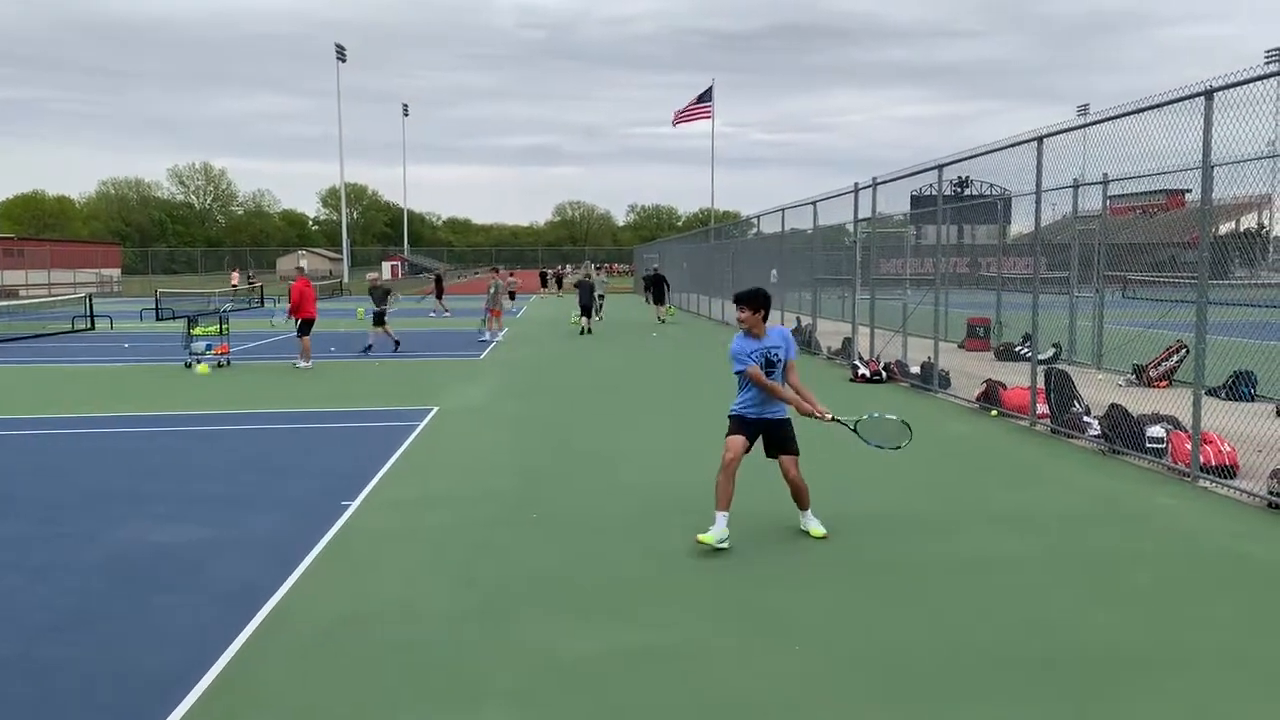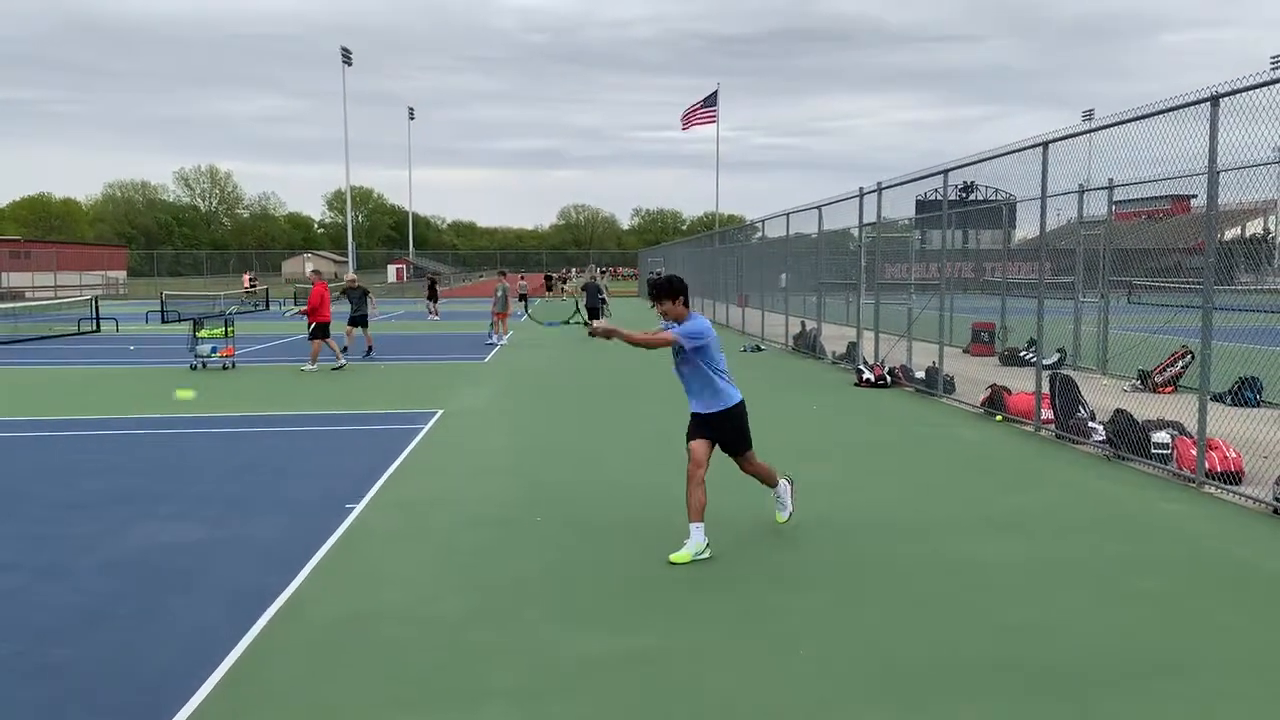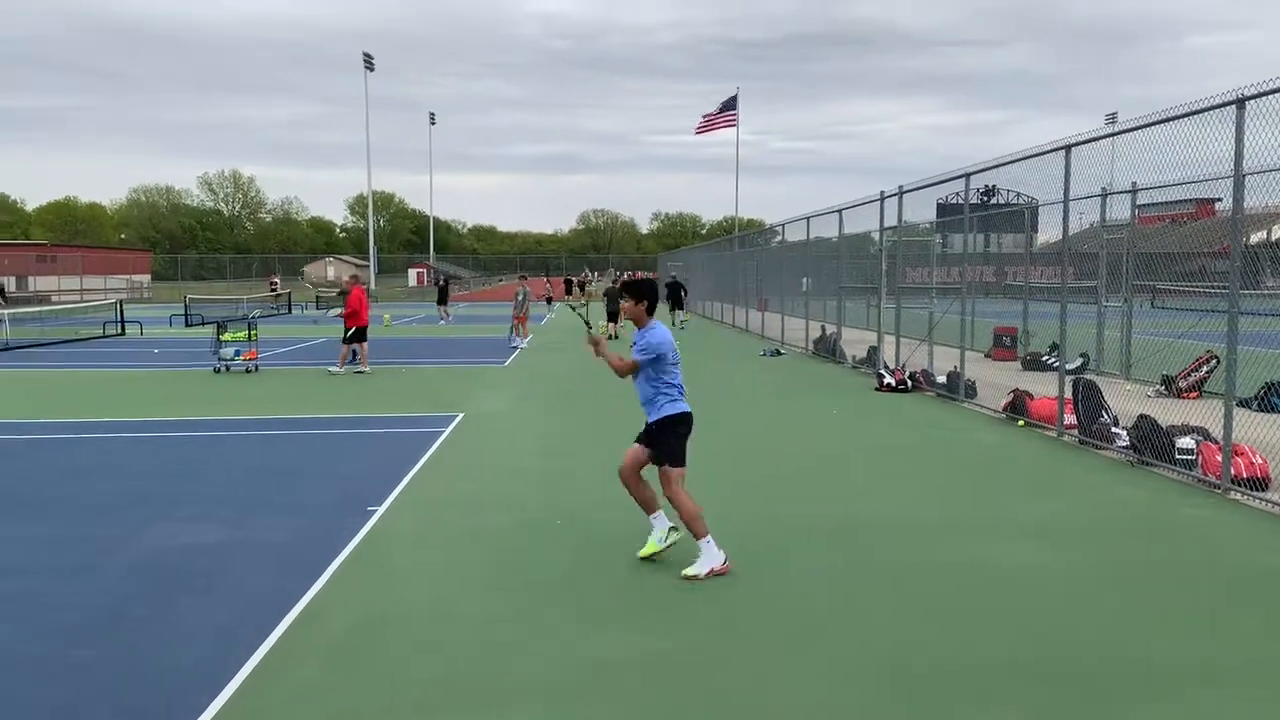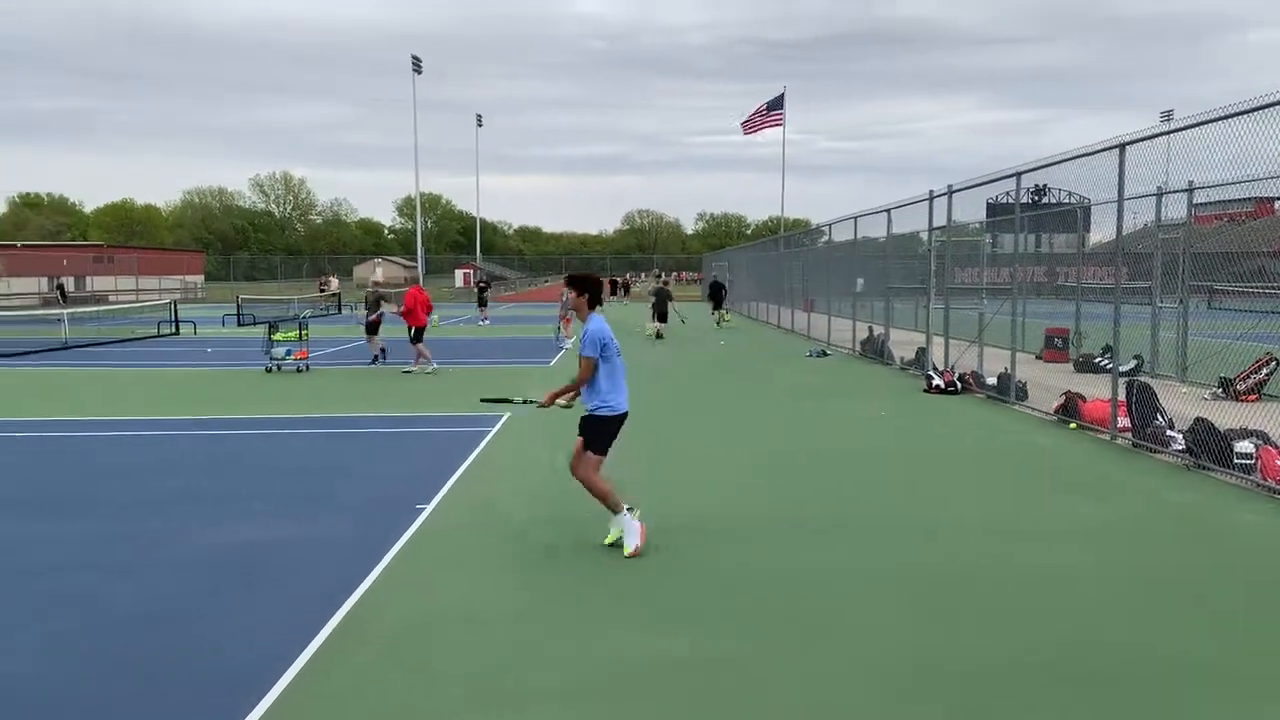
dt=0.4s
person 1, frame 1
left shoulder: (783, 335)
right shoulder: (738, 347)
left elbow: (791, 376)
right elbow: (765, 384)
left wrist: (815, 404)
right wrist: (800, 405)
left hip: (777, 416)
right hip: (744, 414)
left knee: (792, 475)
right knee: (729, 459)
left ankle: (807, 517)
right ankle: (720, 528)
person 1, frame 2
left shoulder: (699, 328)
right shoulder: (675, 326)
left elbow: (652, 341)
right elbow: (641, 340)
left wrist: (613, 330)
right wrist: (613, 332)
left hip: (728, 408)
right hip: (701, 412)
left knee: (748, 464)
right knee: (695, 471)
left ankle: (780, 487)
right ankle: (698, 541)
person 1, frame 3
left shoulder: (653, 337)
right shoulder: (647, 333)
left elbow: (623, 371)
right elbow: (633, 371)
left wrist: (602, 347)
right wrist: (603, 348)
left hip: (671, 417)
right hip: (658, 418)
left knee: (672, 488)
right knee: (627, 469)
left ankle: (713, 554)
right ankle: (663, 529)
person 1, frame 4
left shoulder: (593, 329)
right shoulder: (596, 325)
left elbow: (584, 376)
left wrist: (555, 395)
right wrist: (574, 394)
left hip: (605, 411)
right hip: (602, 409)
left knee: (586, 473)
right knee: (578, 467)
left ankle: (628, 522)
right ankle: (623, 519)
